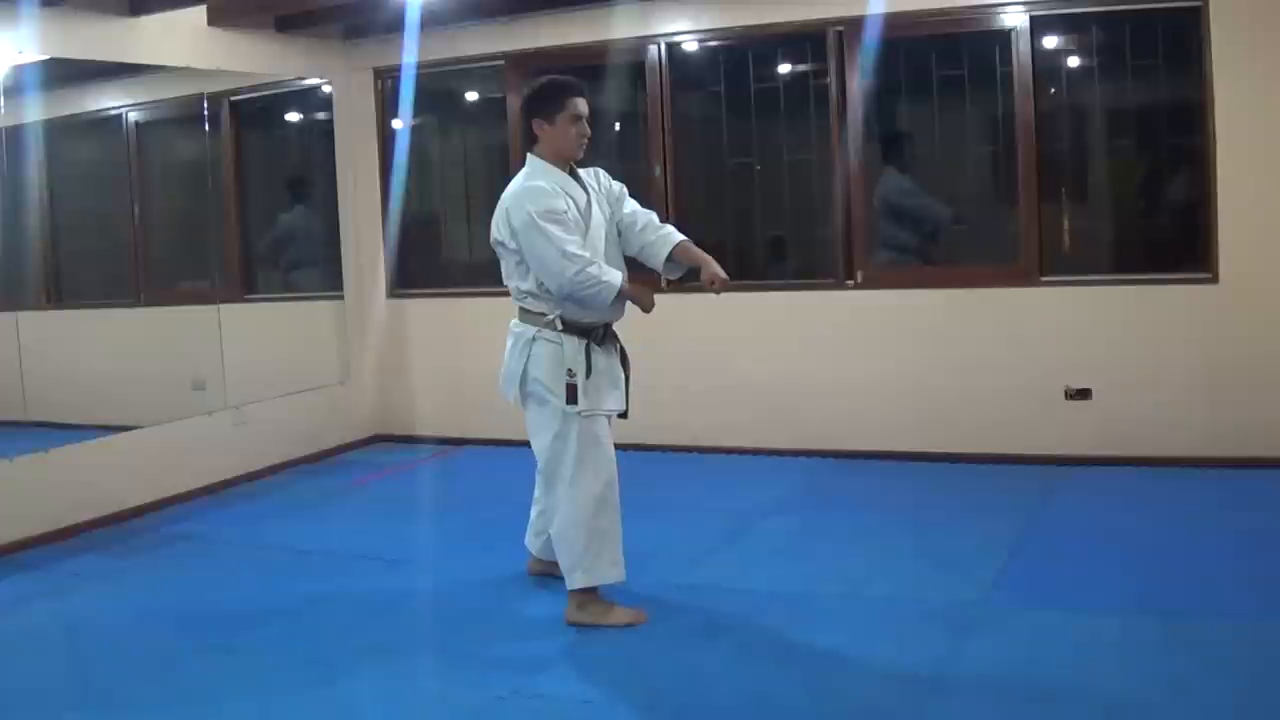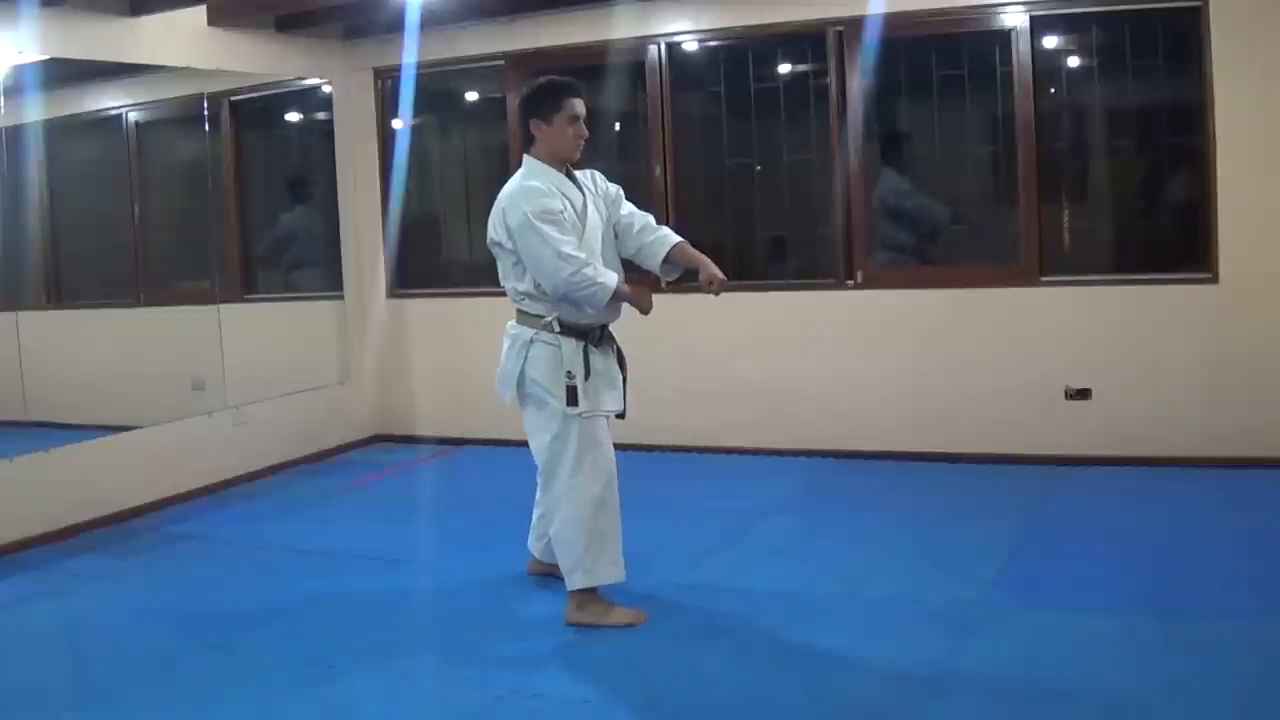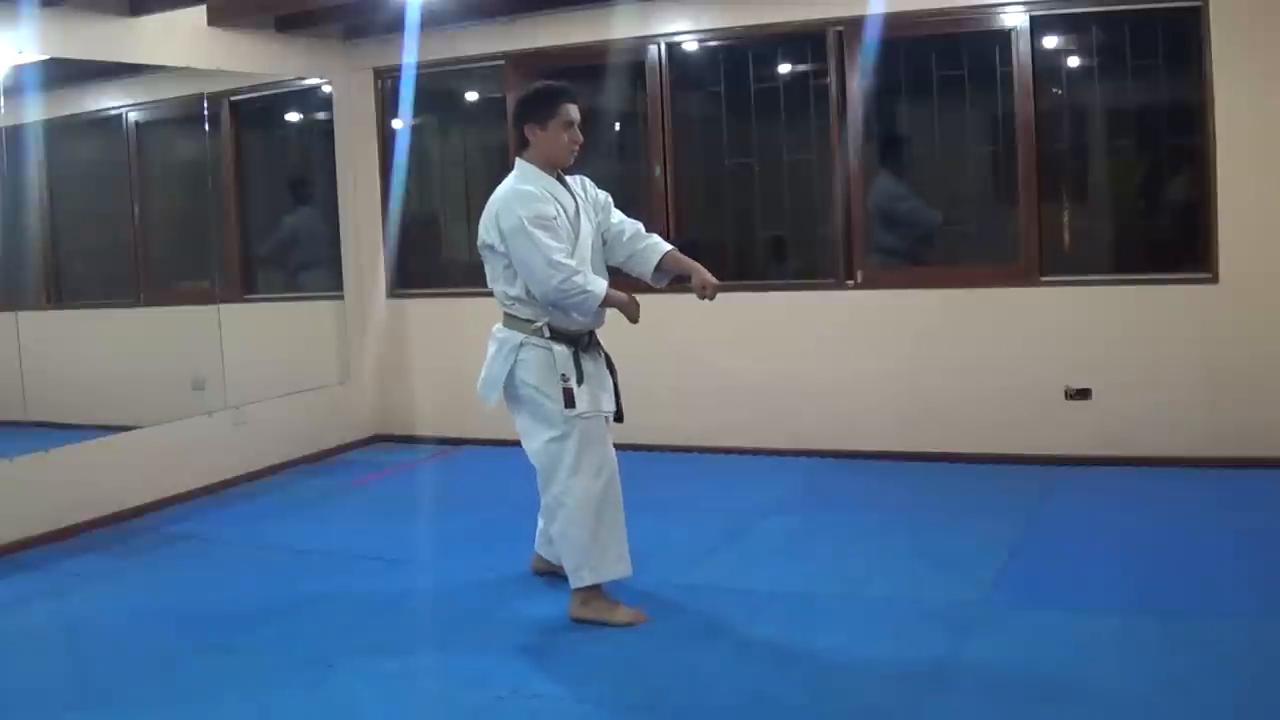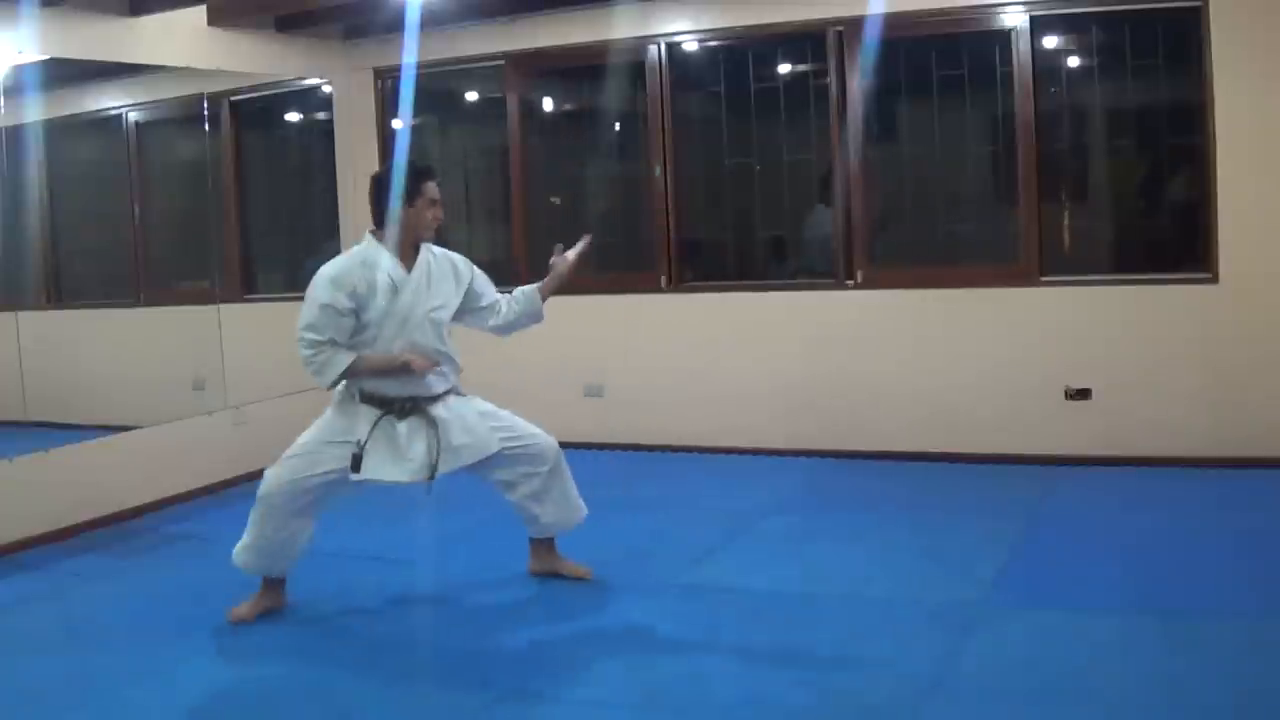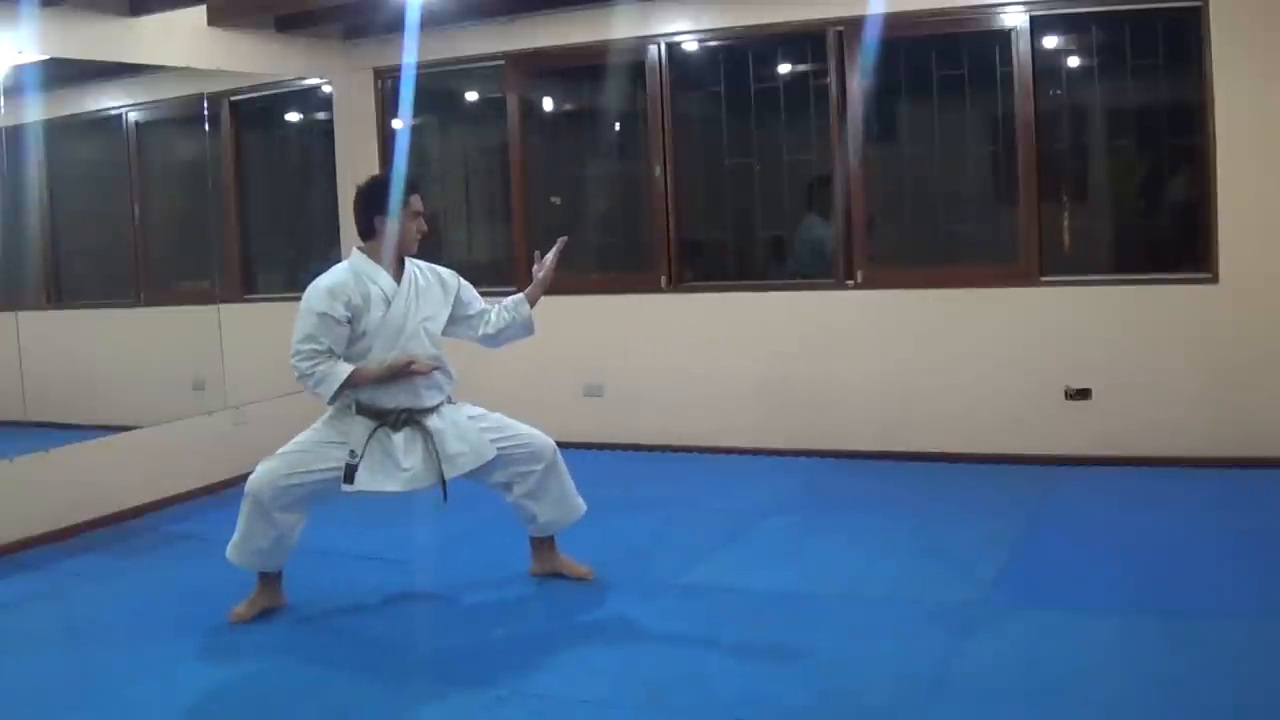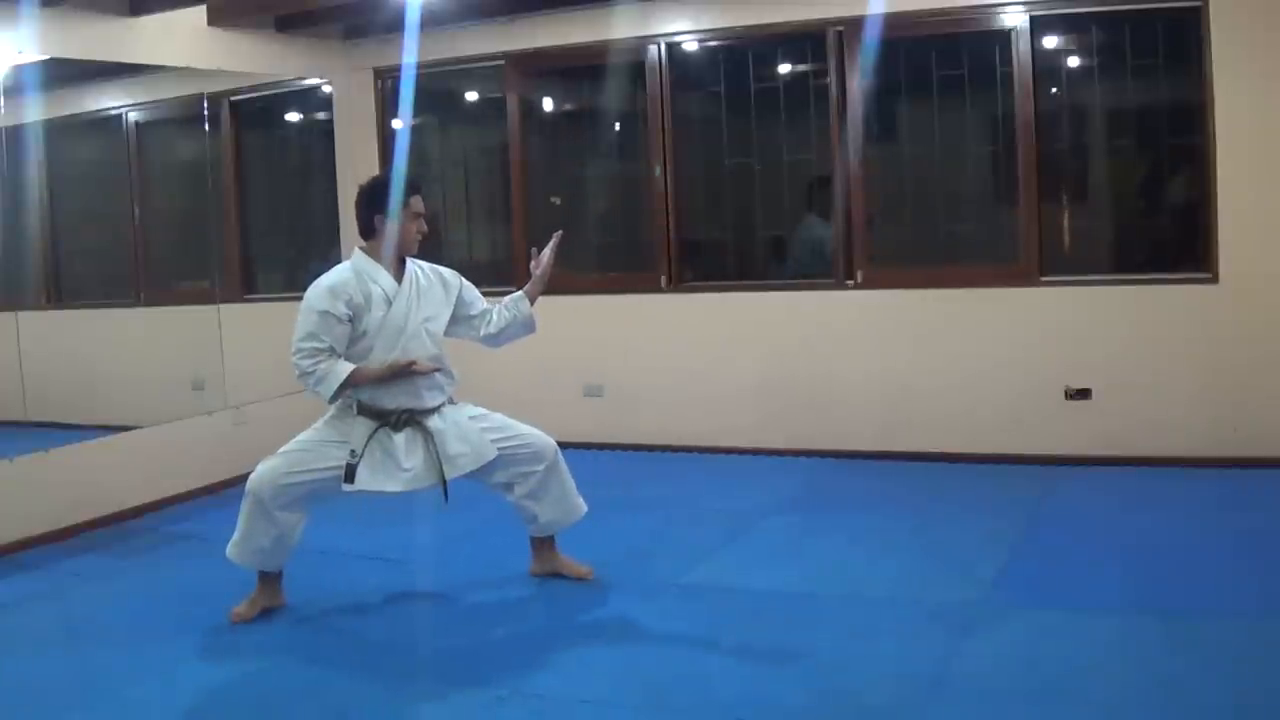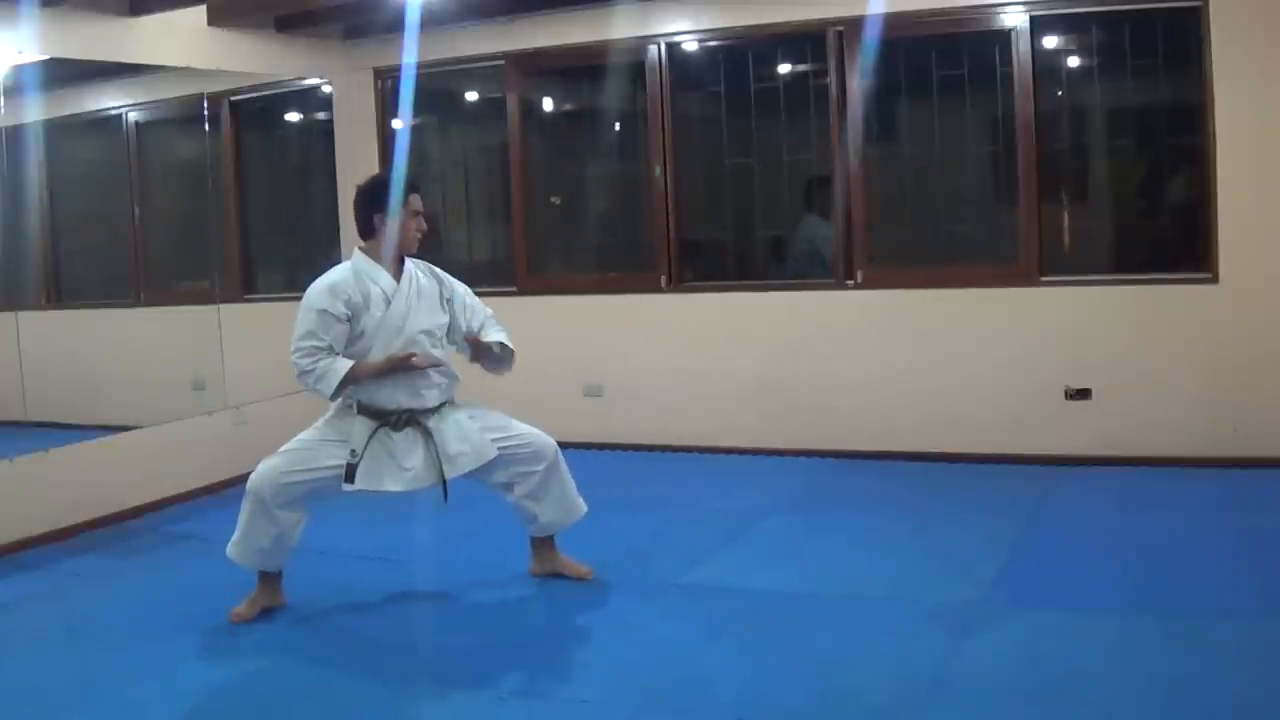
dt=0.7s
person 1, frame 1
left shoulder: (596, 183)
right shoulder: (529, 196)
left elbow: (643, 229)
right elbow: (573, 274)
left wrist: (702, 261)
right wrist: (635, 292)
left hip: (587, 345)
right hip: (554, 350)
left knee: (564, 461)
right knee: (584, 468)
left ankle: (544, 553)
right ankle: (585, 596)
person 1, frame 2
left shoulder: (591, 185)
right shoulder: (525, 197)
left elbow: (640, 231)
right elbow: (569, 275)
left wrist: (699, 261)
right wrist: (631, 294)
left hip: (585, 347)
right hip: (552, 351)
left knee: (565, 461)
right knee: (585, 468)
left ankle: (546, 554)
right ankle: (586, 596)
person 1, frame 3
left shoulder: (579, 191)
right shoulder: (518, 200)
left elbow: (627, 239)
right elbow: (556, 281)
left wrist: (691, 268)
right wrist: (618, 299)
left hip: (569, 350)
right hip: (537, 355)
left knee: (573, 461)
right knee: (585, 464)
left ankle: (551, 552)
right ankle: (590, 594)
person 1, frame 4
left shoulder: (448, 266)
right shoulder: (344, 274)
left elbow: (500, 313)
right elbow: (316, 351)
left wrist: (553, 279)
right wrist: (381, 365)
left hip: (439, 409)
right hip: (366, 414)
left knee: (537, 451)
right knee: (284, 487)
left ankle: (544, 552)
right ankle: (271, 587)
person 1, frame 5
left shoulder: (437, 280)
right shoulder: (334, 288)
left elbow: (491, 326)
right elbow: (311, 365)
left wrist: (538, 286)
right wrist: (383, 372)
left hip: (436, 419)
right hip: (359, 426)
left knee: (536, 451)
right knee: (269, 484)
left ankle: (545, 553)
right ankle: (268, 587)
person 1, frame 6
left shoulder: (438, 280)
right shoulder: (335, 288)
left elbow: (491, 325)
right elbow: (311, 364)
left wrist: (537, 284)
right wrist: (382, 374)
left hip: (438, 420)
right hip: (360, 427)
left knee: (538, 451)
right knee: (269, 483)
left ankle: (545, 553)
right ankle: (269, 586)
person 1, frame 7
left shoulder: (435, 281)
right shoulder: (334, 288)
left elbow: (484, 328)
right elbow: (309, 363)
left wrist: (488, 349)
right wrist: (381, 368)
left hip: (438, 421)
right hip: (360, 426)
left knee: (538, 451)
right knee: (270, 482)
left ankle: (545, 554)
right ankle: (268, 587)
